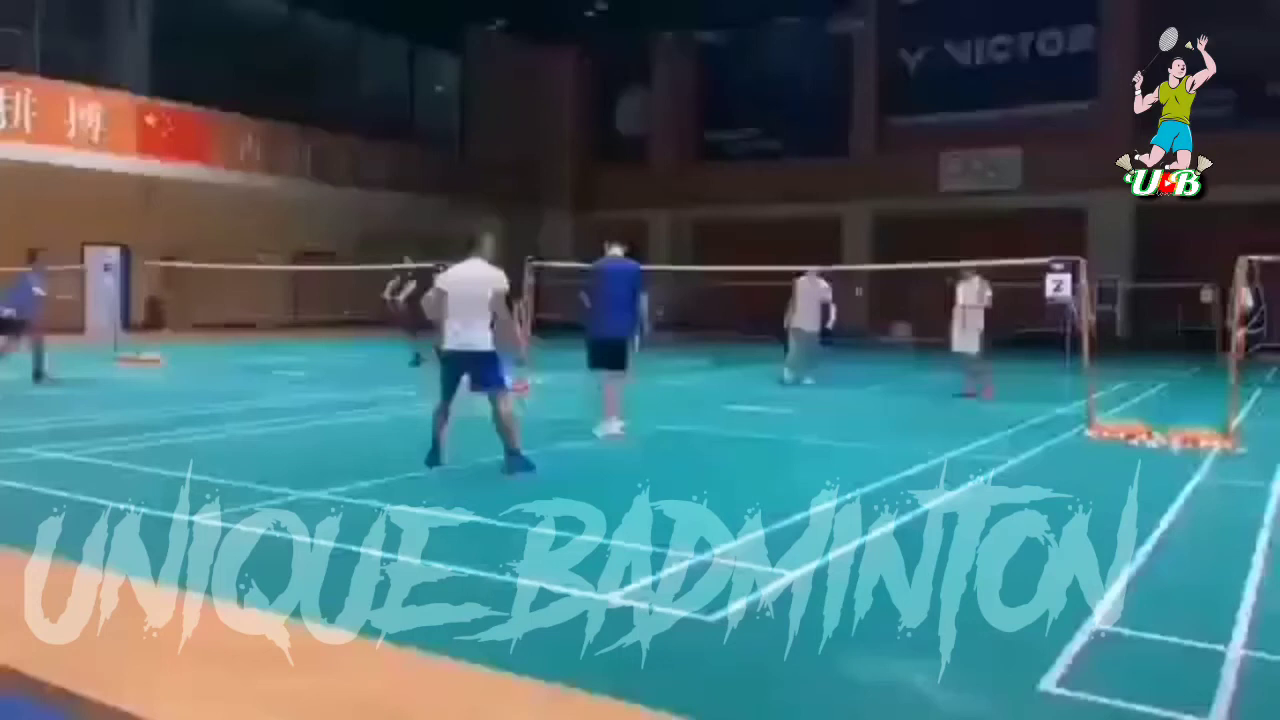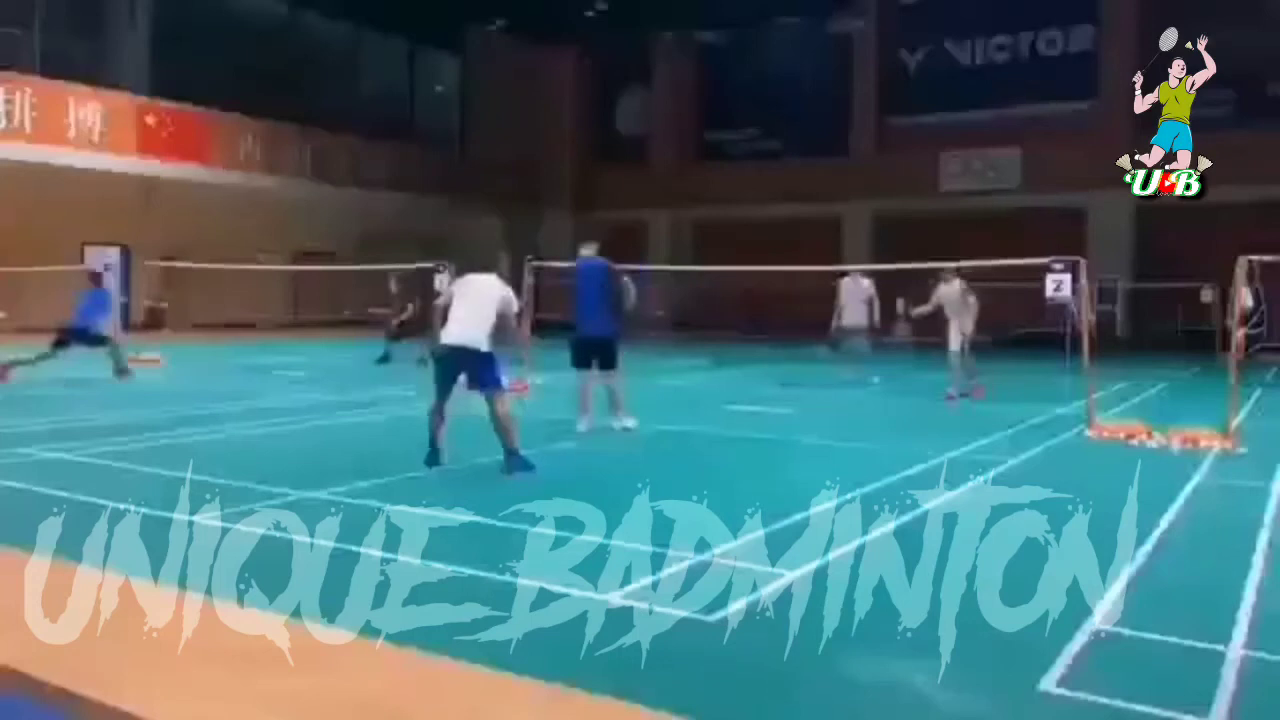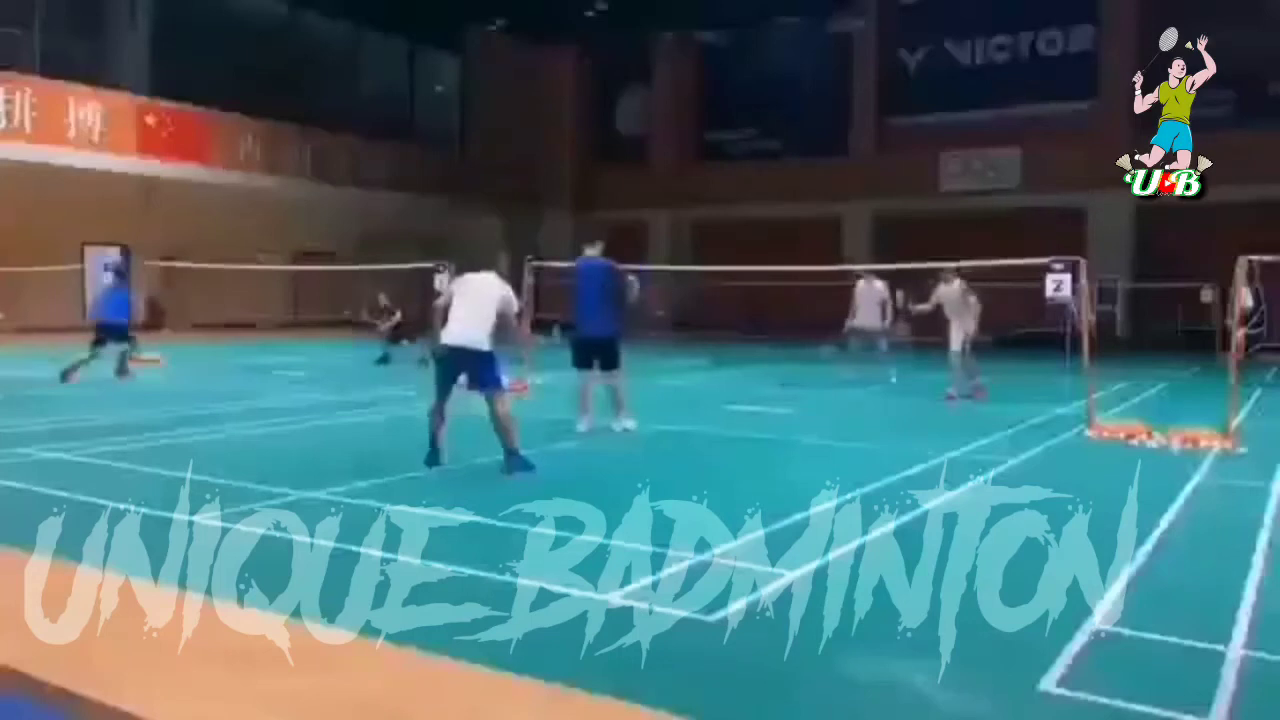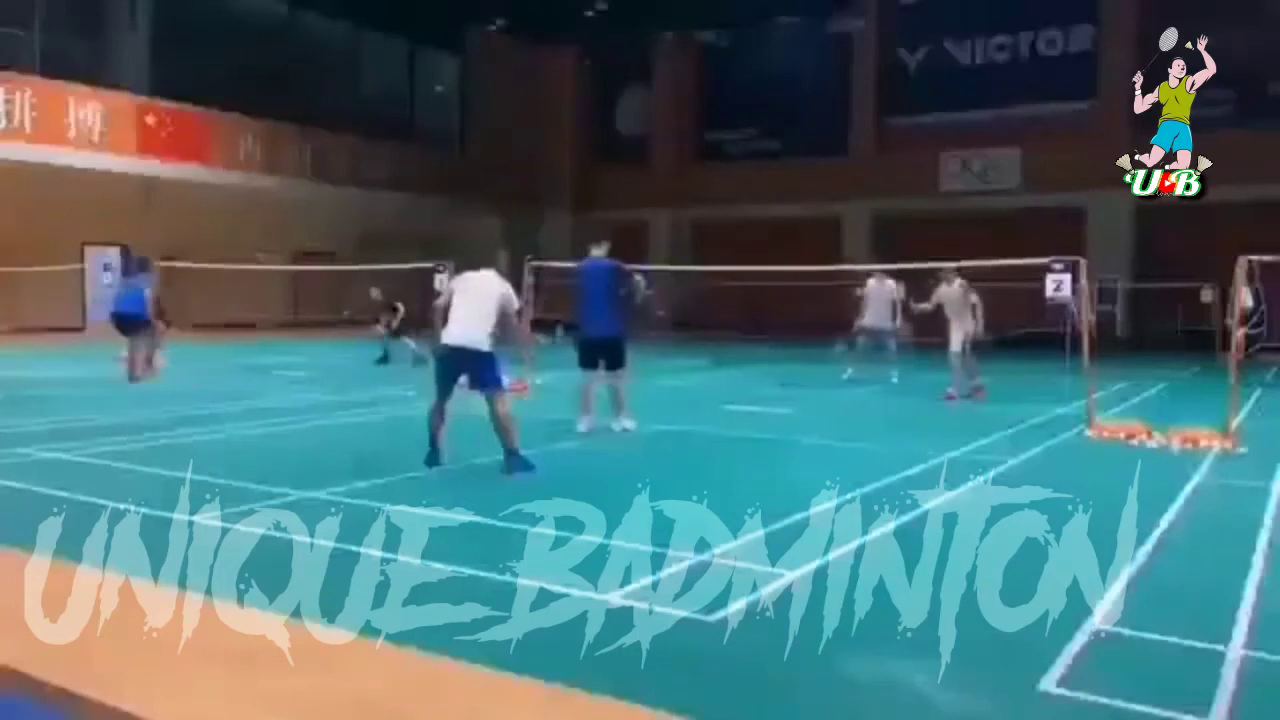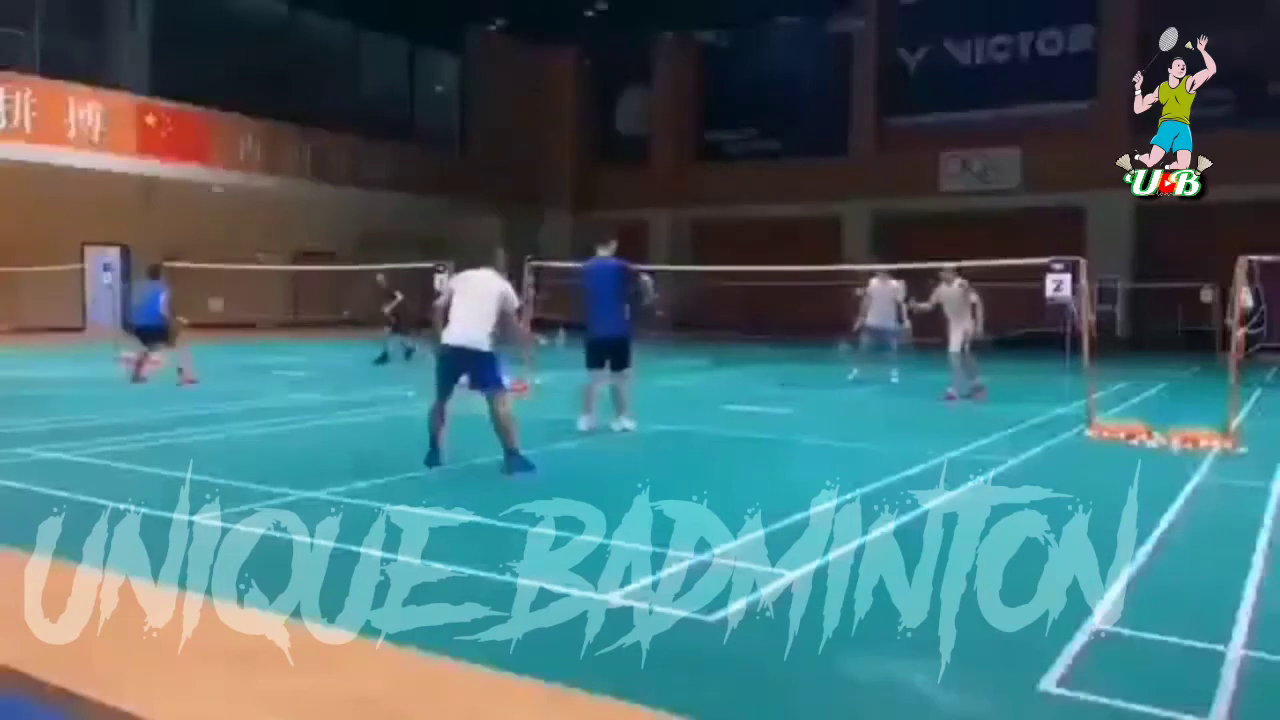
dt=0.2s
person 1, frame 1
left shoulder: (450, 273)
right shoulder: (495, 275)
left elbow: (429, 305)
right elbow: (501, 314)
left wrist: (442, 326)
right wrist: (517, 343)
left hip: (451, 347)
right hip: (482, 347)
left knee: (444, 402)
right knee: (501, 401)
left ankle: (435, 453)
right ankle: (513, 456)
person 1, frame 2
left shoulder: (464, 280)
right shoulder: (504, 291)
left elbow: (438, 306)
right elbow: (511, 328)
left wrist: (438, 338)
left hip: (448, 345)
right hip: (477, 347)
left knee: (440, 400)
right knee: (498, 401)
left ankle: (434, 453)
right ankle: (512, 456)
person 1, frame 3
left shoulder: (463, 279)
right shoulder: (504, 289)
left elbow: (438, 307)
right elbow: (512, 327)
left wrist: (438, 337)
left hip: (449, 345)
right hip: (478, 347)
left knee: (440, 400)
right knee: (498, 401)
left ankle: (434, 452)
right ankle: (512, 456)
person 1, frame 4
left shoulder: (462, 278)
right shoulder: (503, 287)
left elbow: (439, 307)
right elbow: (513, 326)
left wrist: (439, 336)
right wrist: (532, 341)
left hip: (450, 345)
right hip: (479, 347)
left knee: (440, 400)
right knee: (499, 401)
left ankle: (434, 452)
right ankle: (512, 456)
person 1, frame 5
left shoulder: (461, 277)
right shoulder: (503, 286)
left elbow: (439, 307)
right elbow: (512, 326)
left wrist: (440, 336)
left hip: (450, 345)
right hip: (479, 347)
left knee: (441, 399)
right knee: (499, 401)
left ankle: (434, 452)
right ankle: (512, 456)
person 2, frame 1
left shoulder: (597, 268)
right shoulder: (635, 268)
left elbow: (587, 298)
right elbow: (641, 301)
right wrist: (643, 324)
left hip: (599, 331)
right hip: (622, 331)
left knee: (604, 375)
right knee: (617, 376)
left ankle: (609, 421)
right ankle: (612, 420)
person 2, frame 2
left shoulder: (573, 268)
right shoulder: (605, 266)
right elbow: (627, 284)
right wrist: (627, 304)
left hip: (582, 331)
right hip: (606, 331)
left knee: (585, 377)
right knee: (610, 376)
left ankle: (584, 420)
right ankle: (620, 417)
person 2, frame 3
left shoulder: (574, 268)
right shoulder: (608, 267)
left elbow: (573, 298)
right elbow: (631, 282)
right wrist: (629, 299)
left hip: (582, 332)
right hip: (607, 331)
left knee: (586, 377)
right knee: (612, 376)
left ankle: (584, 420)
right ankle: (621, 418)
person 2, frame 4
left shoulder: (580, 269)
right shoulder: (613, 267)
left elbow: (578, 298)
right elbow: (638, 281)
right wrist: (637, 297)
left hip: (588, 331)
right hip: (612, 331)
left knee: (590, 377)
right knee: (616, 376)
left ankle: (585, 419)
right ankle: (620, 418)
person 2, frame 5
left shoulder: (586, 269)
right shoulder: (620, 267)
right elbow: (645, 281)
right wrist: (647, 298)
left hip: (595, 331)
right hip: (618, 330)
left knee: (594, 376)
right knee: (620, 376)
left ankle: (586, 418)
right ankle: (621, 418)
